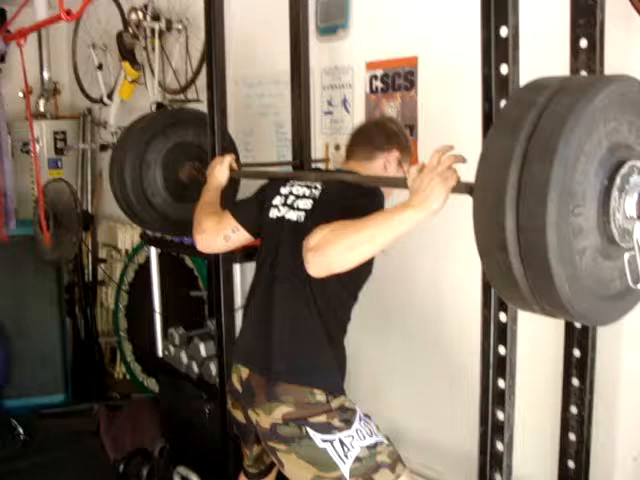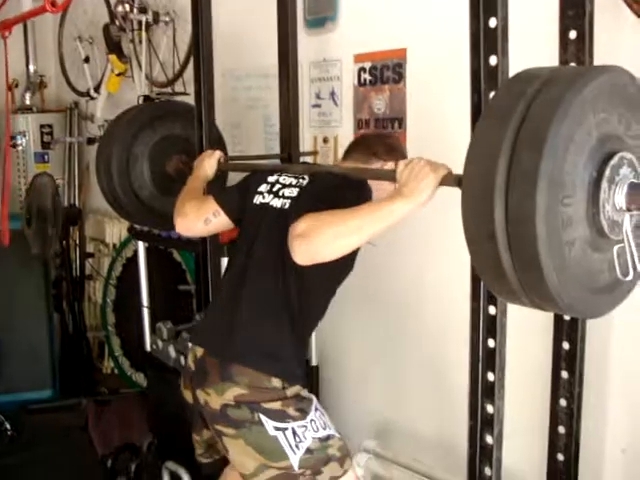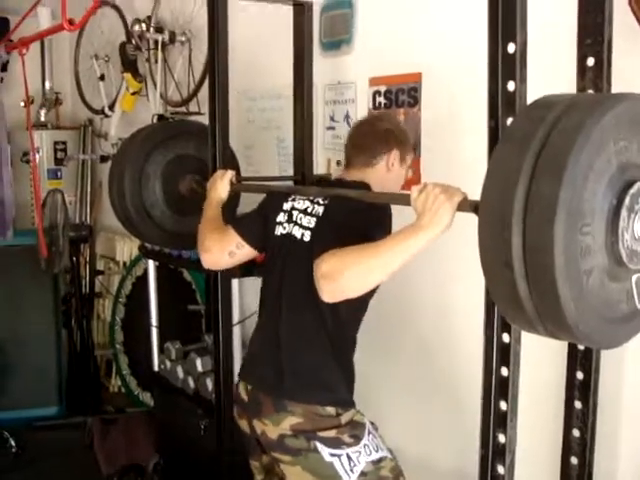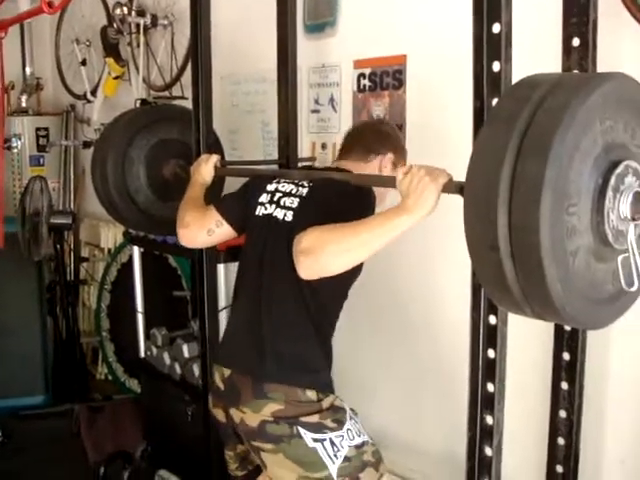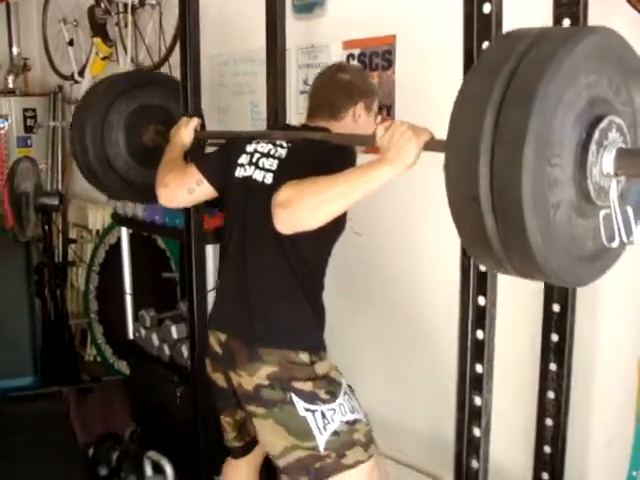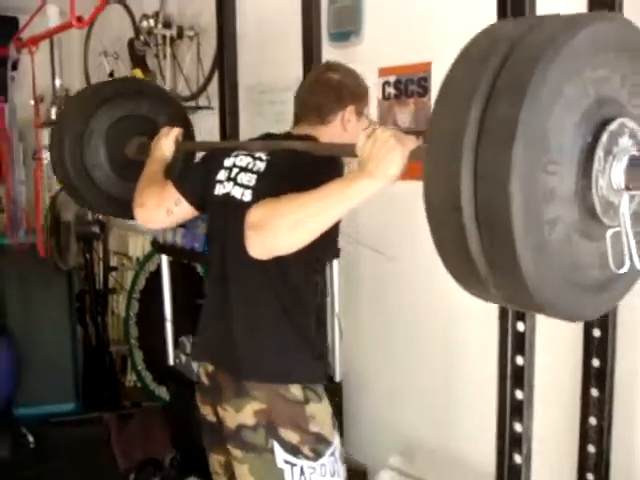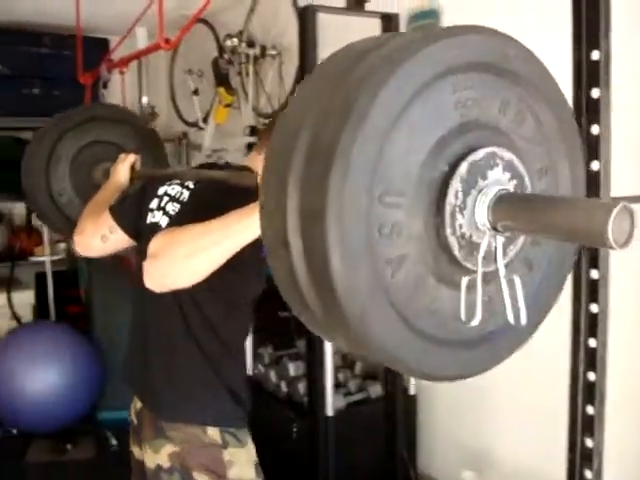
dt=0.7s
person 1, frame 1
left shoulder: (285, 188)
right shoulder: (361, 195)
left elbow: (208, 236)
right elbow: (320, 253)
left wrist: (214, 184)
right wrist: (418, 206)
left hip: (246, 379)
right hip: (299, 394)
person 1, frame 2
left shoulder: (272, 178)
right shoulder: (351, 189)
left elbow: (188, 219)
right elbow: (306, 242)
left wrist: (200, 174)
right wrist: (405, 198)
left hip: (205, 365)
right hip: (258, 384)
person 1, frame 3
left shoulder: (291, 201)
right shoulder: (367, 211)
left elbow: (213, 253)
right elbow: (332, 281)
left wrist: (215, 197)
right wrist: (426, 226)
left hip: (253, 395)
right hip: (308, 409)
person 1, frame 4
left shoulder: (272, 184)
right shoulder: (353, 195)
left elbow: (191, 231)
right elbow: (312, 256)
left wrist: (199, 181)
right wrist: (409, 210)
left hip: (229, 379)
right hip: (285, 394)
person 1, frame 5
left shoulder: (250, 145)
right shoulder: (331, 154)
left elbow: (171, 190)
right elbow: (290, 212)
left wrist: (178, 142)
right wrist: (389, 163)
left hip: (226, 341)
right hip: (280, 355)
person 1, frame 6
left shoulder: (229, 158)
right shoulder: (318, 167)
left elbow: (149, 210)
right elbow: (264, 234)
left wrist: (159, 156)
right wrist: (370, 176)
left hip: (217, 370)
right hip: (272, 386)
person 1, frame 7
left shoulder: (175, 185)
right shoulder: (242, 200)
left elbow: (88, 239)
right elbow: (163, 268)
left wrist: (116, 182)
left hip: (152, 409)
right hip: (198, 427)
